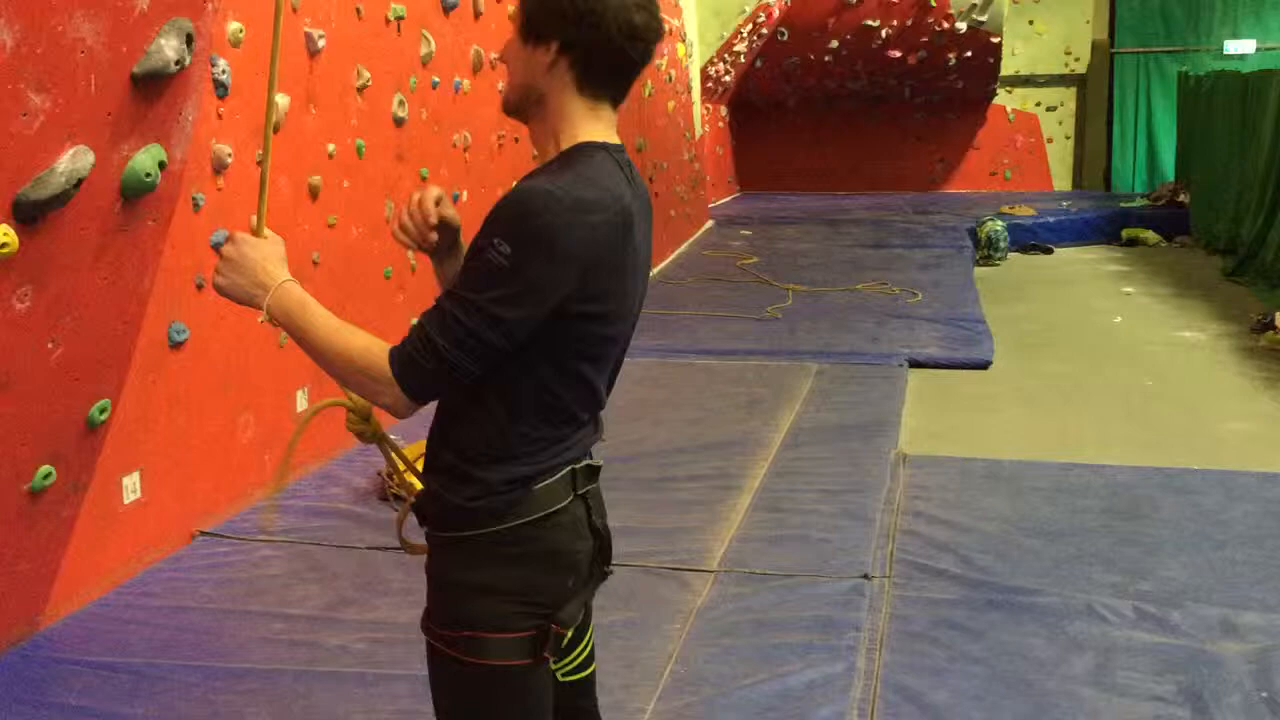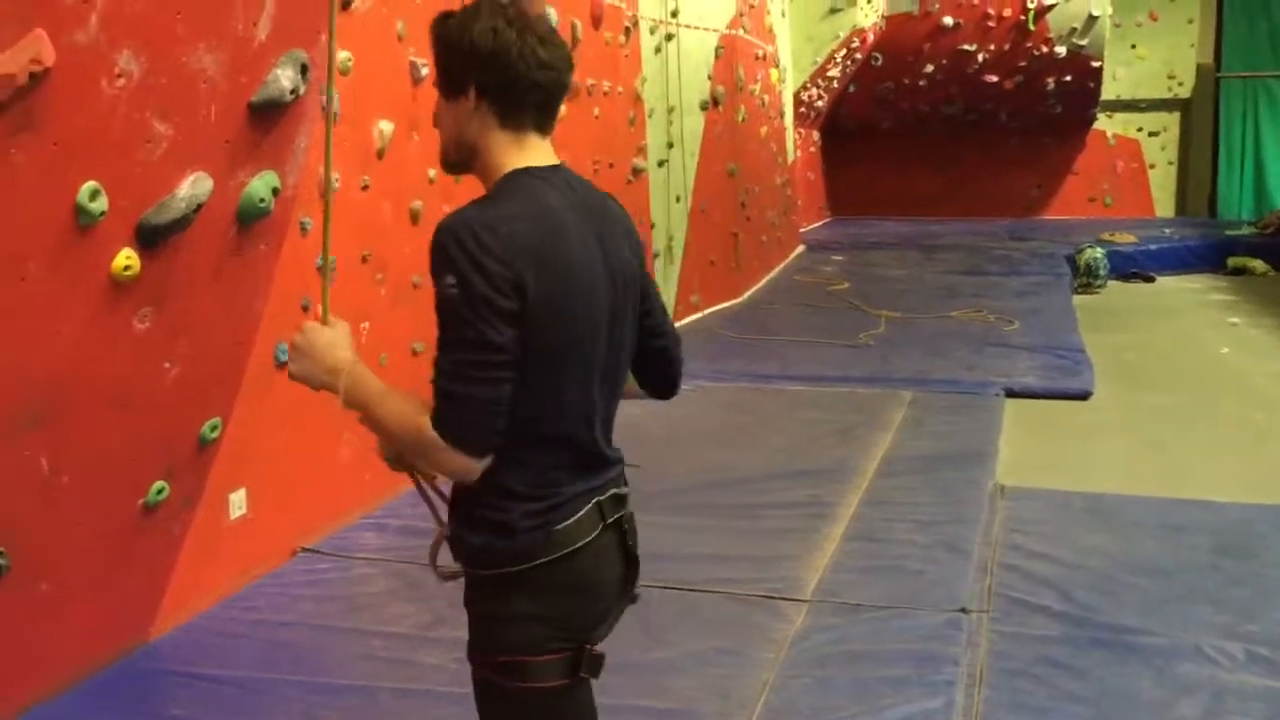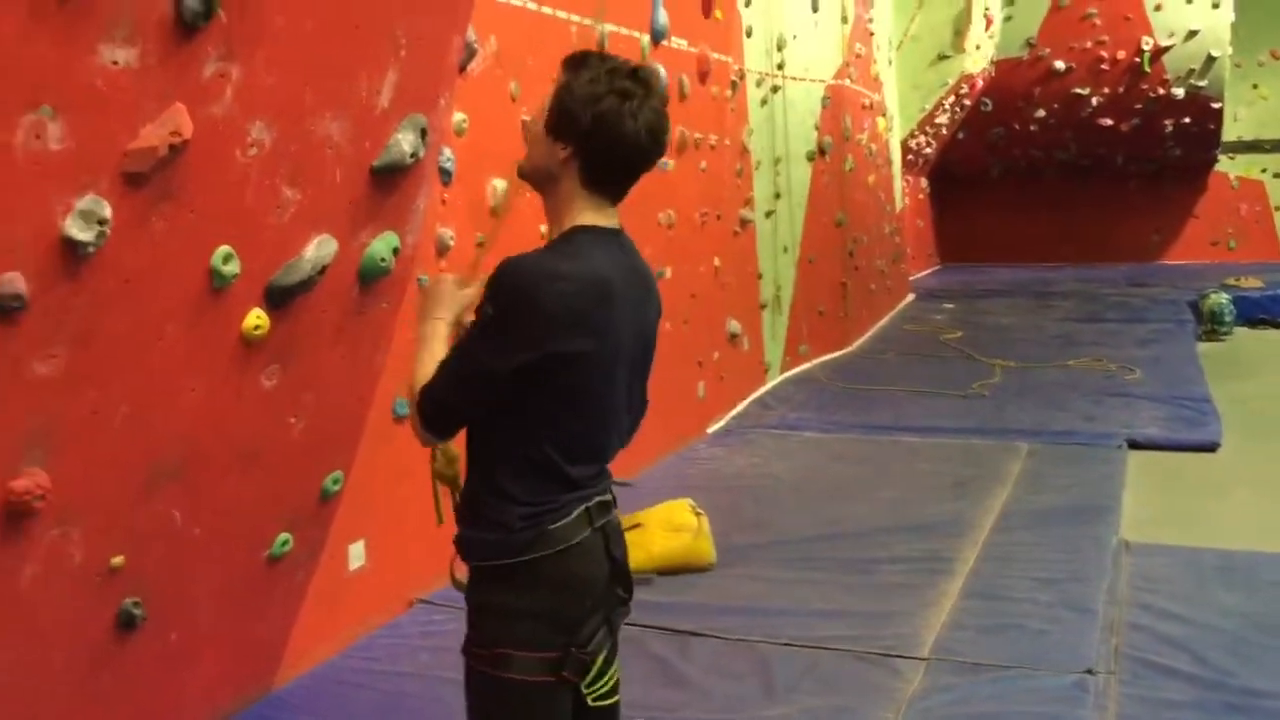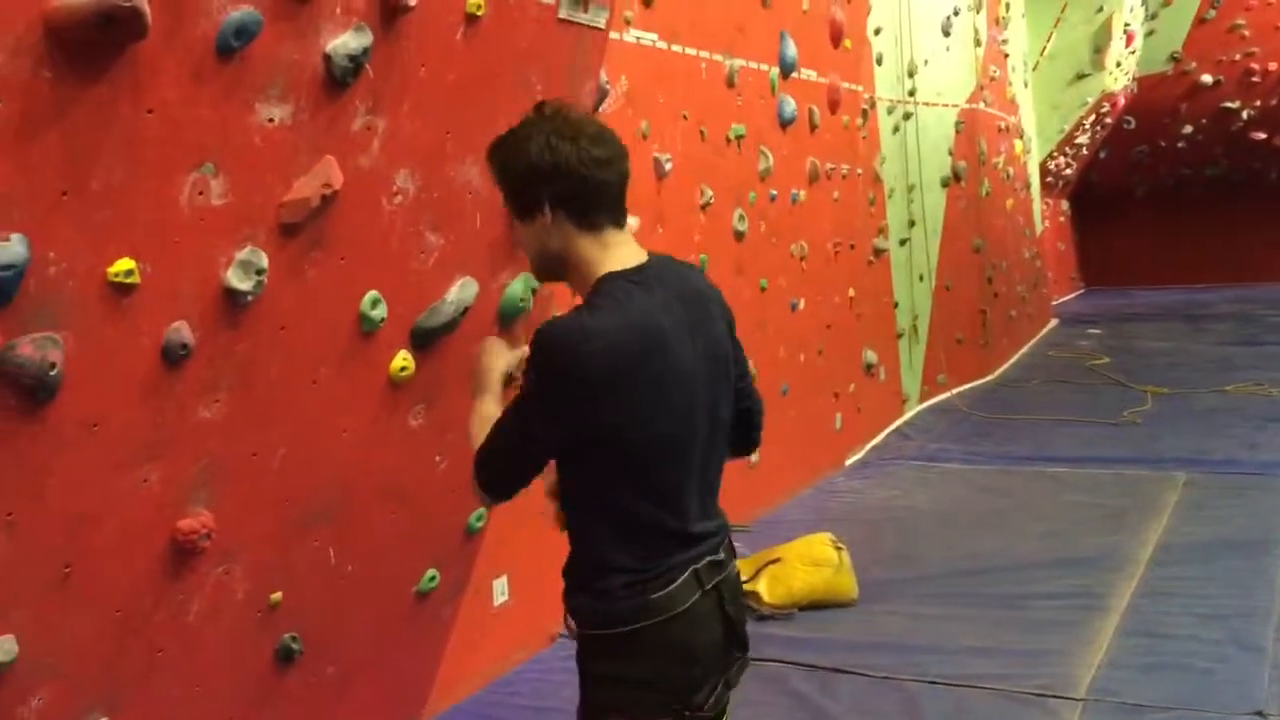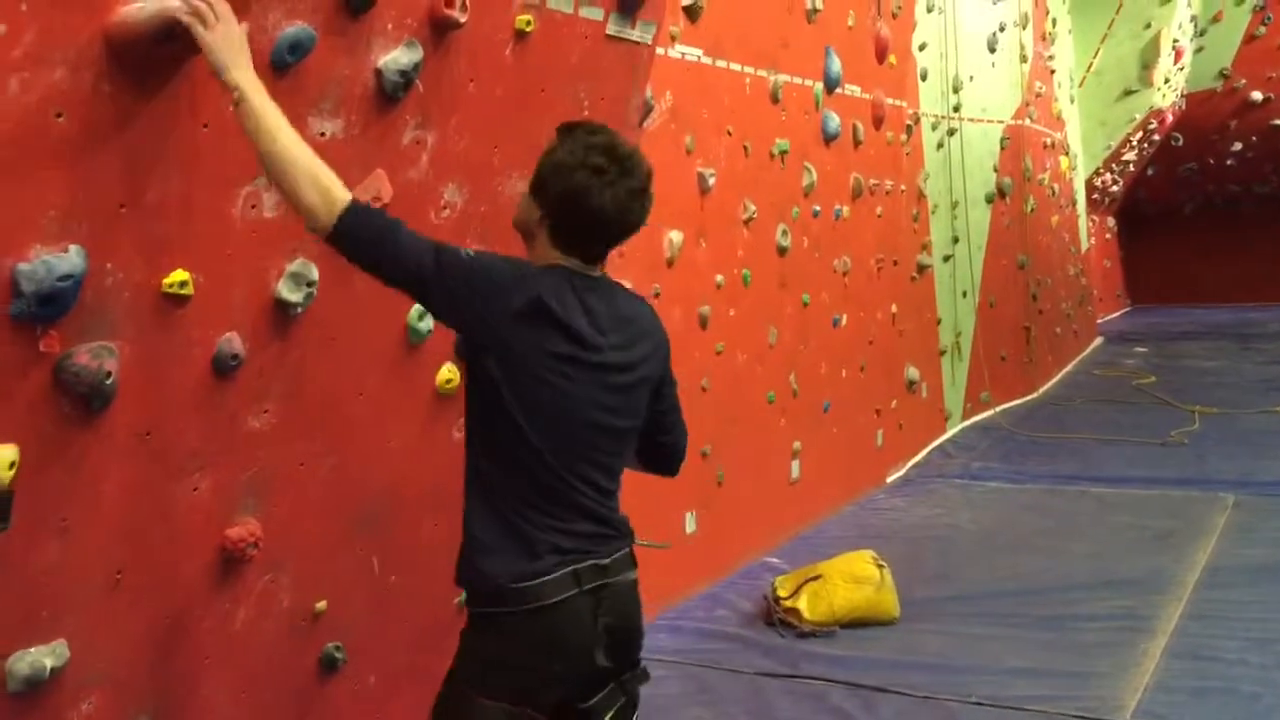
dt=1s
person 1, frame 1
left shoulder: (553, 208)
right shoulder: (617, 187)
left elbow: (407, 383)
left wrist: (275, 289)
right wrist: (459, 258)
left hip: (501, 540)
right hip: (556, 519)
person 1, frame 2
left shoulder: (478, 238)
right shoulder: (606, 217)
left elbow: (464, 450)
right elbow: (664, 375)
left wrist: (341, 369)
left hip: (533, 567)
right hip: (595, 539)
person 1, frame 3
left shoulder: (535, 280)
right shoulder: (631, 273)
left elbow: (432, 421)
left wrist: (440, 319)
left hip: (529, 567)
right hip: (592, 544)
person 1, frame 4
left shoulder: (578, 343)
right shoulder: (698, 292)
left elbow: (493, 480)
left wrist: (490, 379)
left hip: (641, 628)
right hip: (710, 595)
person 1, frame 5
left shoulder: (499, 297)
right shoulder: (642, 326)
left elbow: (329, 208)
right elbow: (666, 455)
left wrist: (242, 78)
left hip: (525, 614)
right hip: (613, 598)
